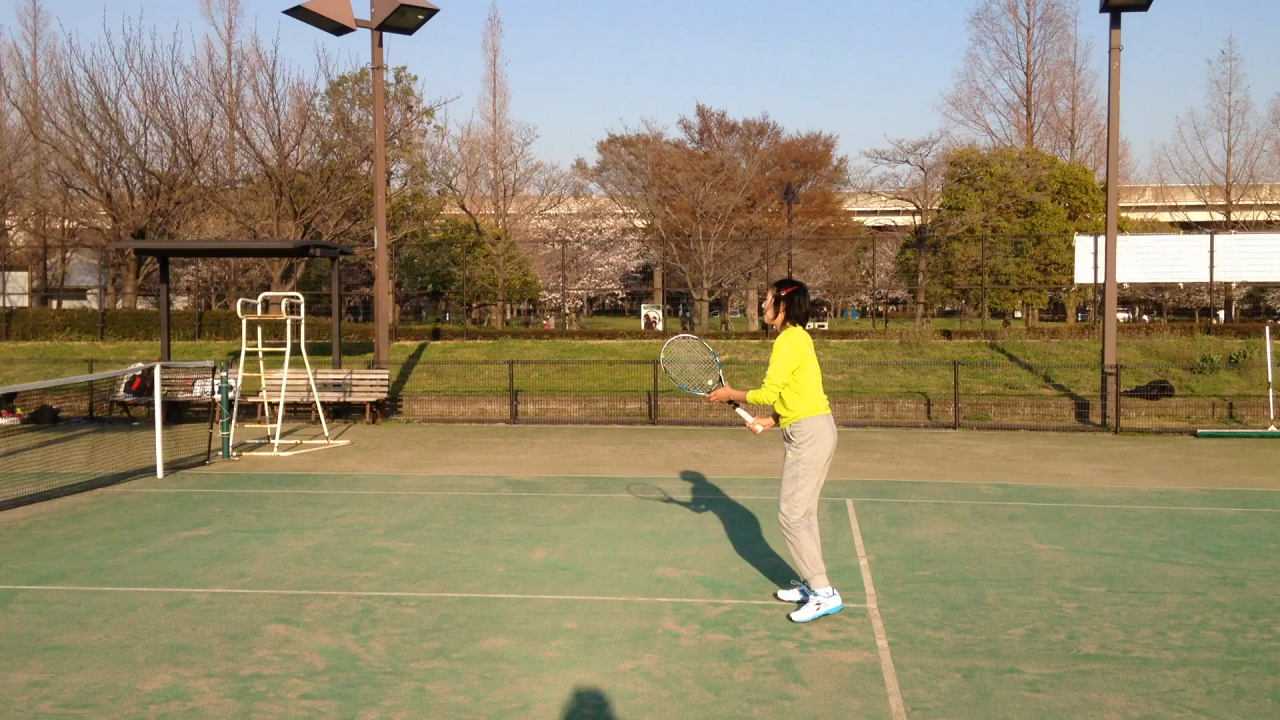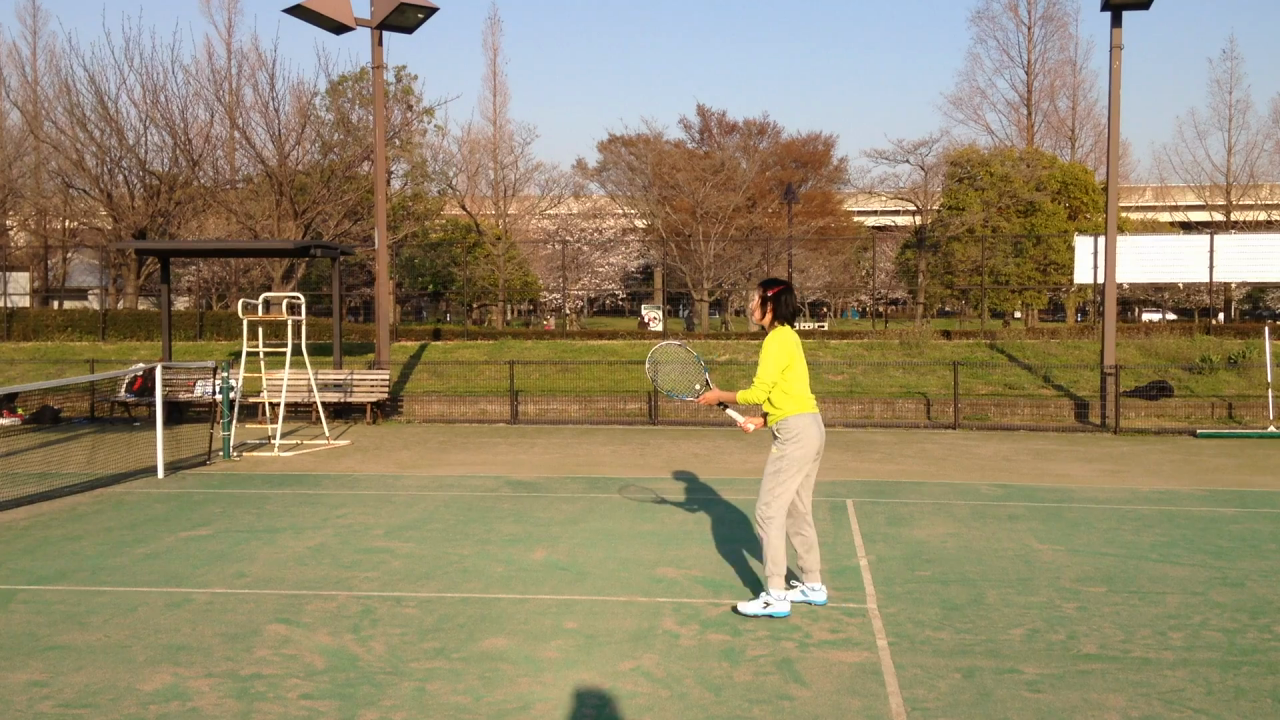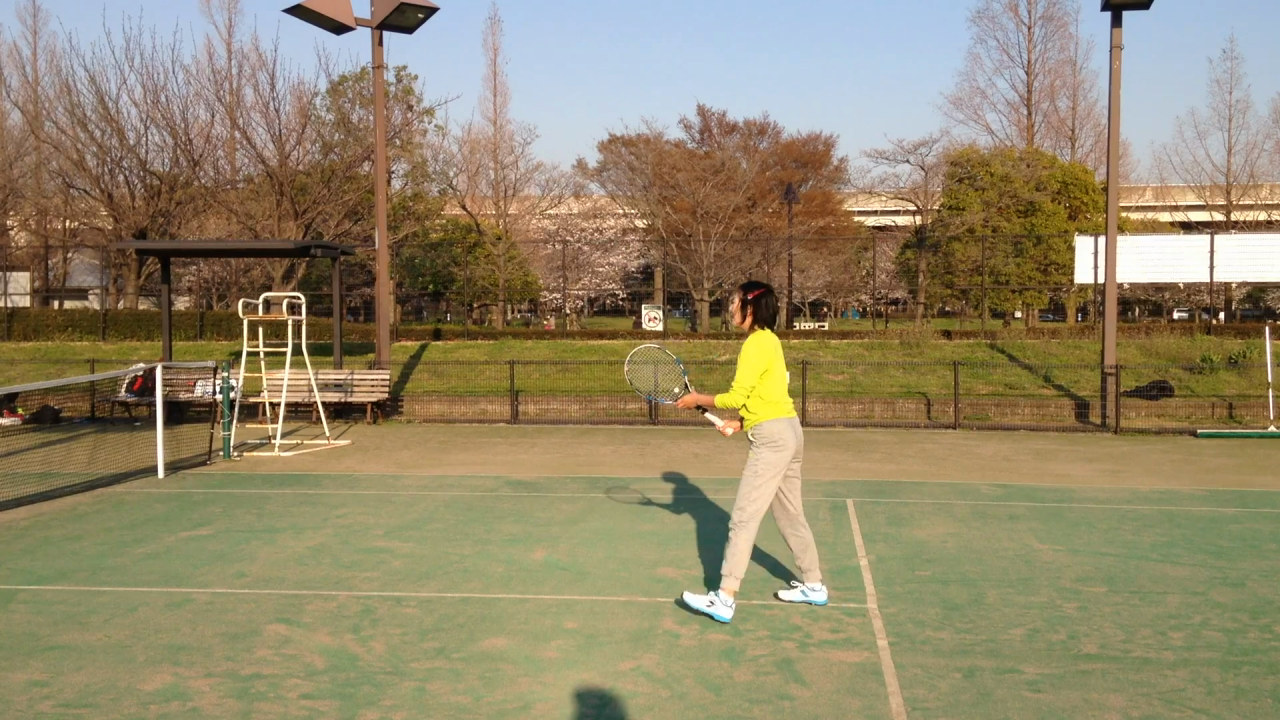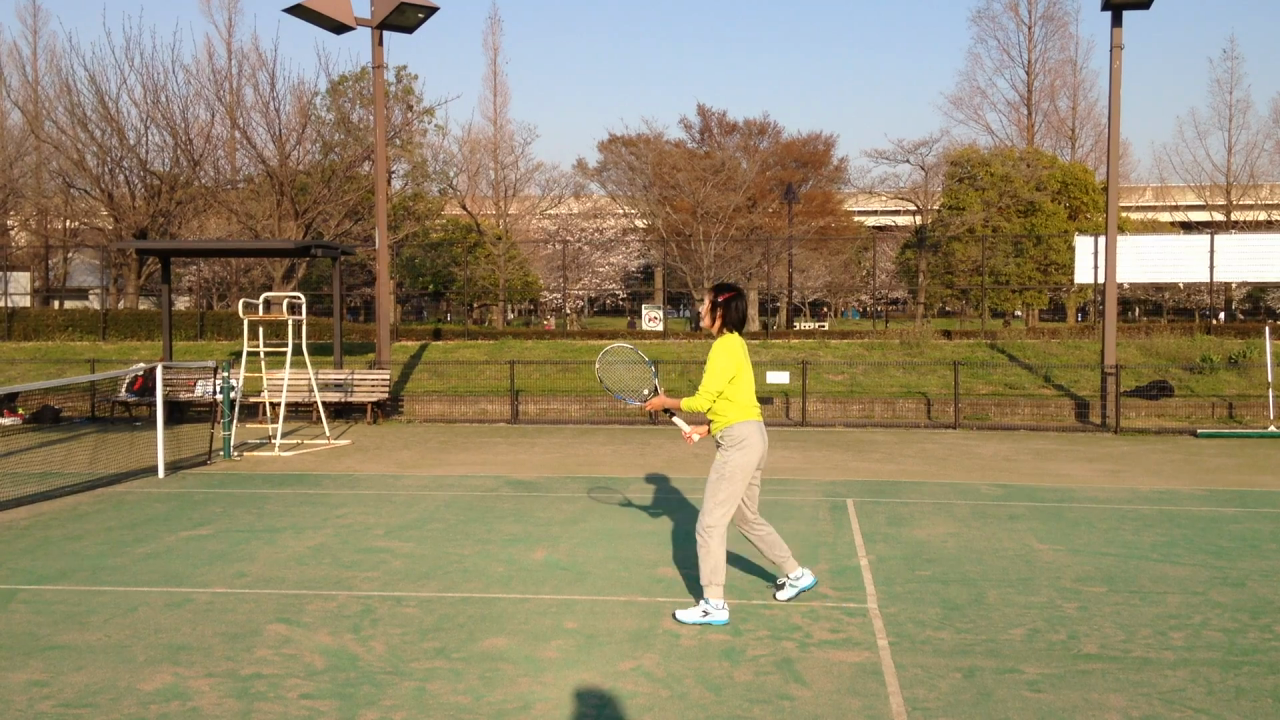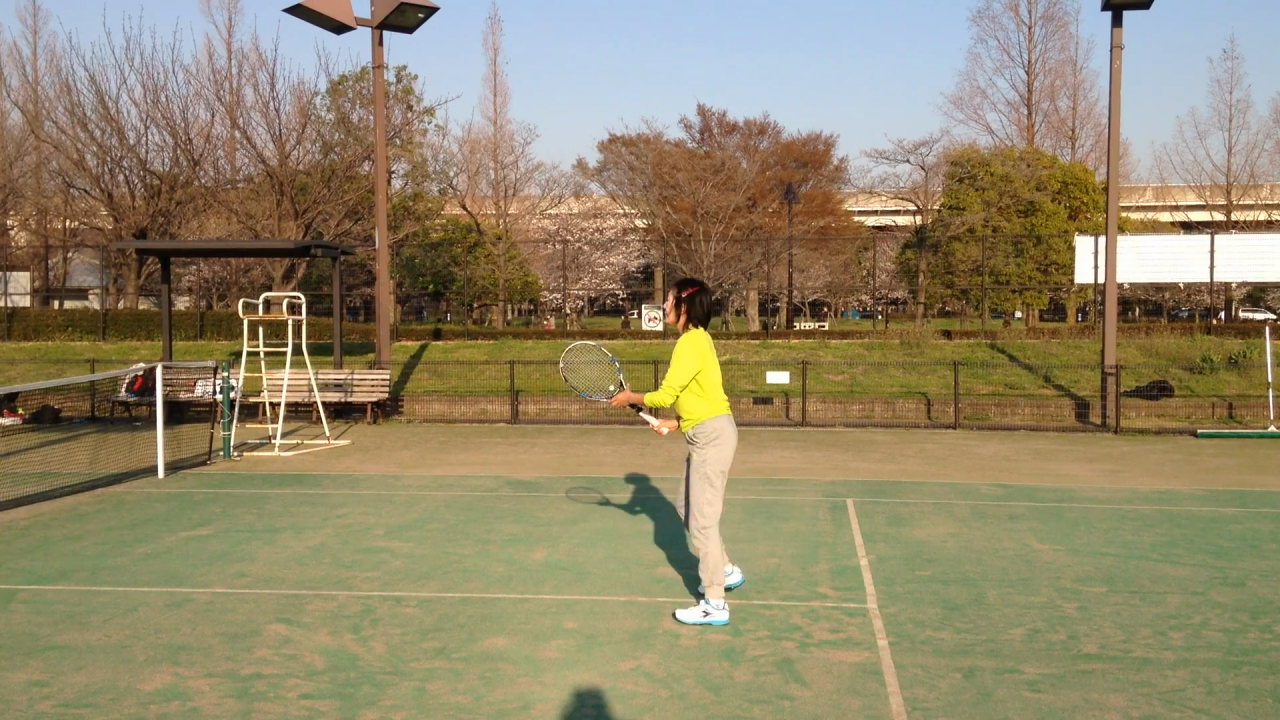
dt=0.2s
person 1, frame 1
left shoulder: (788, 340)
right shoulder: (798, 338)
left elbow: (769, 393)
left wrist: (729, 394)
right wrist: (771, 421)
left hip: (809, 436)
right hip: (816, 431)
left knee: (791, 517)
right knee: (803, 514)
left ankle: (824, 593)
right ankle: (813, 587)
person 1, frame 2
left shoulder: (777, 340)
right shoulder: (786, 338)
left elbow: (758, 392)
left wrist: (719, 396)
right wrist: (761, 420)
left hip: (795, 434)
right hip: (806, 429)
left knee: (768, 514)
right knee: (797, 512)
left ankle: (775, 596)
right ankle: (813, 584)
person 1, frame 3
left shoulder: (756, 344)
right shoulder: (766, 341)
left elbow: (736, 396)
left wrist: (697, 399)
right wrist: (739, 424)
left hip: (772, 439)
right hip: (784, 434)
left knee: (742, 518)
right knee: (790, 514)
left ankle: (723, 598)
right ankle: (813, 585)
person 1, frame 4
left shoulder: (724, 347)
right shoulder: (732, 344)
left elbow: (702, 401)
left wrist: (665, 402)
right wrist: (706, 429)
left hip: (739, 443)
right hip: (745, 439)
left knee: (709, 524)
right knee: (745, 517)
left ankle: (713, 604)
right ankle: (795, 574)
person 1, frame 5
left shoulder: (690, 343)
right shoulder: (697, 339)
left elbow: (665, 395)
left wrist: (629, 397)
right wrist: (675, 423)
left hip: (711, 438)
right hip: (707, 436)
left knee: (702, 523)
right knee: (687, 509)
left ankle: (716, 604)
right ankle: (725, 570)
